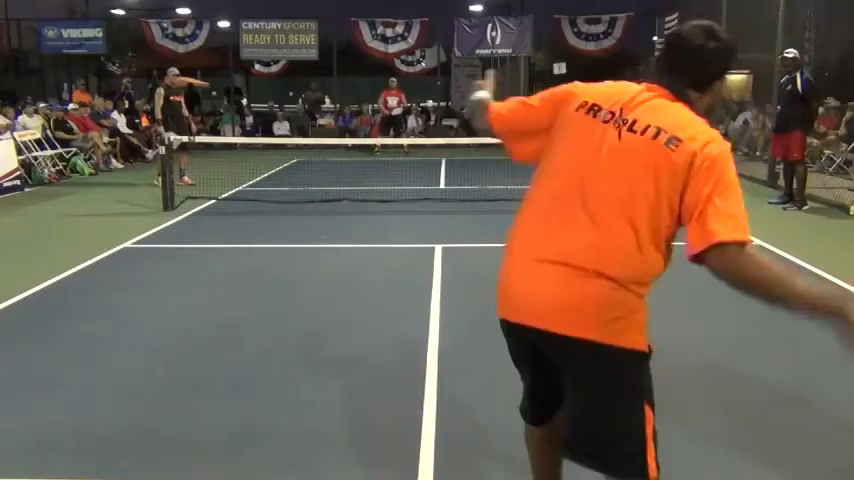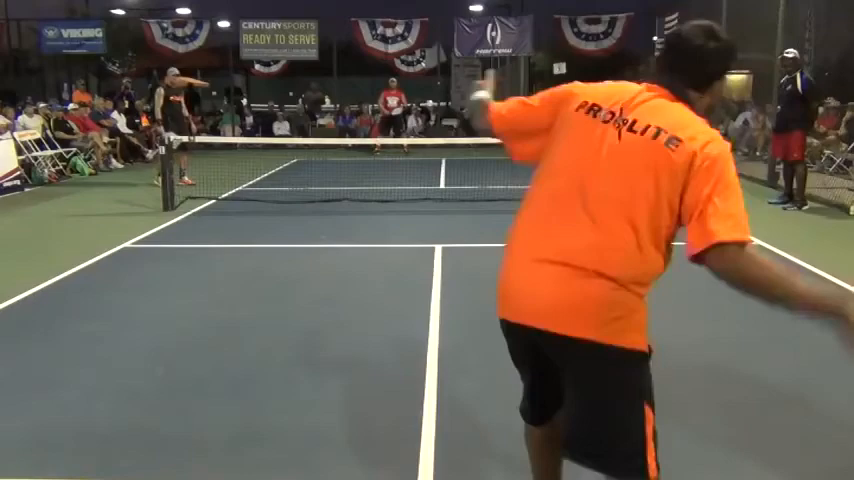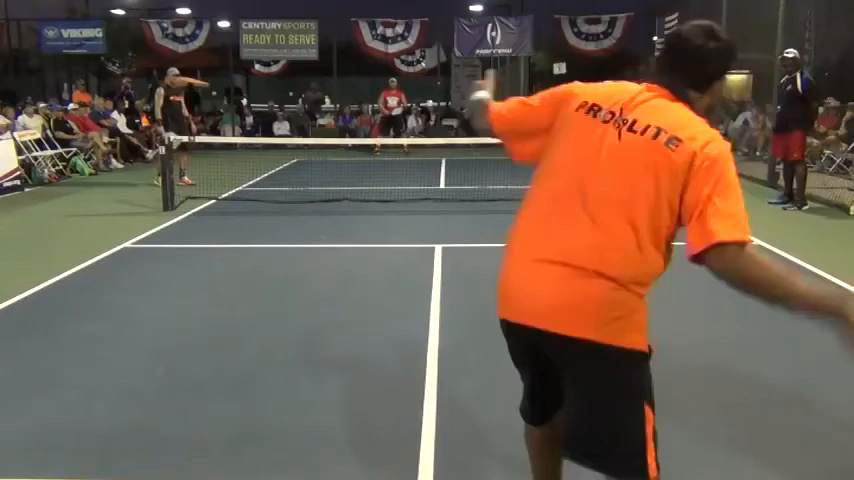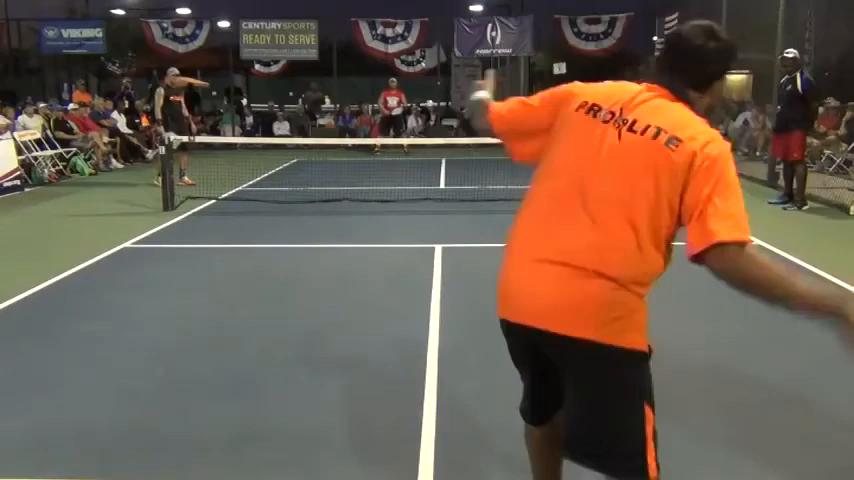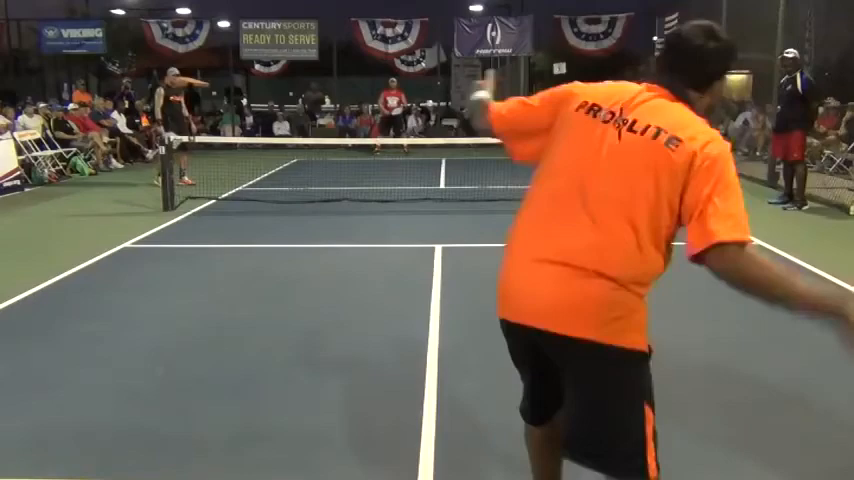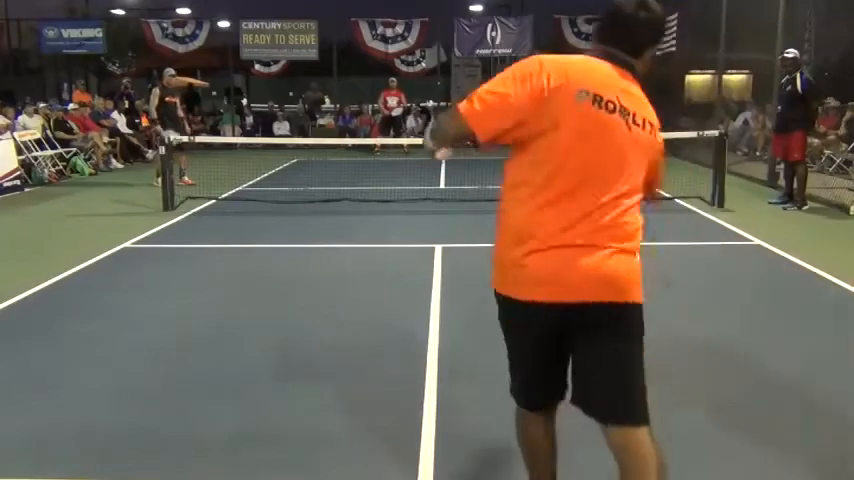
dt=0.5s
person 1, frame 1
left shoulder: (579, 96)
right shoulder: (703, 145)
left elbow: (486, 119)
right elbow: (728, 258)
left wrist: (481, 97)
left hip: (520, 296)
right hip: (599, 315)
left knee: (544, 412)
person 1, frame 2
left shoulder: (579, 96)
right shoulder: (703, 145)
left elbow: (487, 120)
right elbow: (727, 258)
left wrist: (481, 97)
left hip: (520, 296)
right hip: (599, 316)
left knee: (544, 411)
person 1, frame 3
left shoulder: (580, 96)
right shoulder: (703, 145)
left elbow: (487, 120)
right elbow: (728, 258)
left wrist: (482, 97)
left hip: (520, 296)
right hip: (599, 315)
left knee: (544, 411)
person 1, frame 4
left shoulder: (580, 96)
right shoulder: (703, 145)
left elbow: (488, 119)
right elbow: (728, 258)
left wrist: (481, 97)
left hip: (520, 296)
right hip: (600, 316)
left knee: (544, 412)
person 1, frame 5
left shoulder: (581, 97)
right shoulder: (703, 145)
left elbow: (487, 119)
right elbow: (728, 258)
left wrist: (481, 96)
left hip: (520, 297)
right hip: (600, 315)
left knee: (544, 412)
person 1, frame 6
left shoulder: (544, 72)
right shoulder: (646, 122)
left elbow: (453, 127)
left wrist: (436, 140)
left hip: (528, 277)
right hip: (612, 283)
left knee: (535, 405)
right knee: (629, 427)
person 2, frame 1
left shoulder: (804, 80)
right shoulder: (784, 81)
left elbow: (811, 103)
left wrist: (808, 124)
right wrist: (777, 123)
left hip: (797, 127)
right hip: (783, 126)
left knee: (797, 161)
right knee: (786, 160)
left ankle: (800, 199)
right ankle: (788, 194)
person 2, frame 2
left shoulder: (804, 80)
right shoulder: (784, 81)
left elbow: (811, 103)
left wrist: (808, 123)
right wrist: (777, 124)
left hip: (797, 127)
right hip: (783, 126)
left knee: (797, 161)
right knee: (786, 160)
left ankle: (800, 199)
right ankle: (788, 194)
person 2, frame 3
left shoulder: (804, 80)
right shoulder: (784, 81)
left elbow: (811, 104)
left wrist: (807, 124)
right wrist: (777, 124)
left hip: (797, 127)
right hip: (783, 126)
left knee: (797, 161)
right knee: (786, 160)
left ankle: (800, 199)
right ankle: (788, 194)
person 2, frame 4
left shoulder: (804, 80)
right shoulder: (784, 81)
left elbow: (811, 104)
left wrist: (808, 124)
right wrist: (777, 123)
left hip: (797, 127)
right hip: (783, 126)
left knee: (797, 161)
right knee: (786, 160)
left ankle: (800, 199)
right ankle: (788, 194)
person 2, frame 5
left shoulder: (804, 80)
right shoulder: (784, 81)
left elbow: (812, 105)
left wrist: (808, 125)
right wrist: (777, 124)
left hip: (797, 127)
right hip: (783, 126)
left knee: (797, 161)
right knee: (786, 161)
left ankle: (800, 199)
right ankle: (788, 194)
person 2, frame 6
left shoulder: (804, 80)
right shoulder: (785, 81)
left elbow: (812, 105)
left wrist: (809, 125)
right wrist: (778, 124)
left hip: (797, 128)
right hip: (784, 127)
left knee: (798, 161)
right knee: (786, 161)
left ankle: (801, 199)
right ankle: (788, 194)
